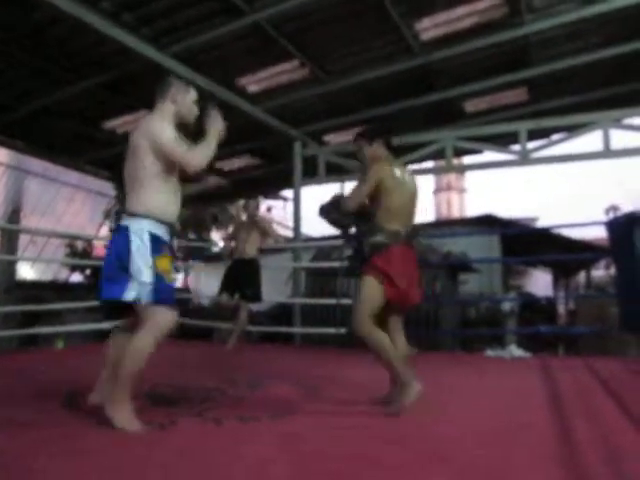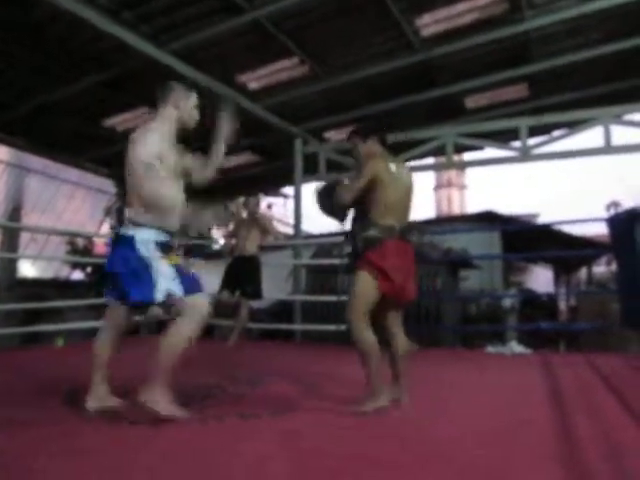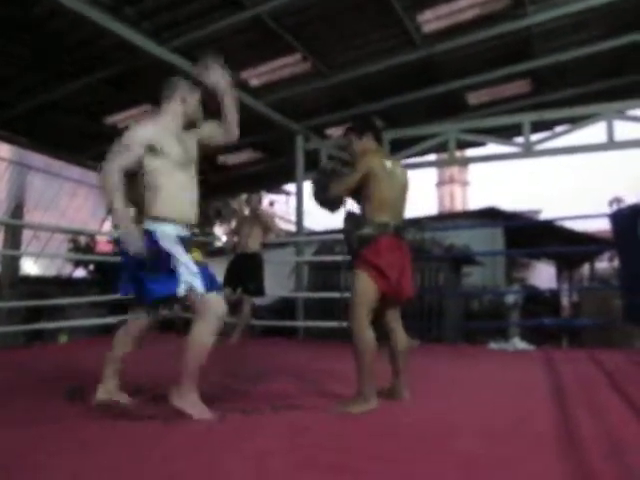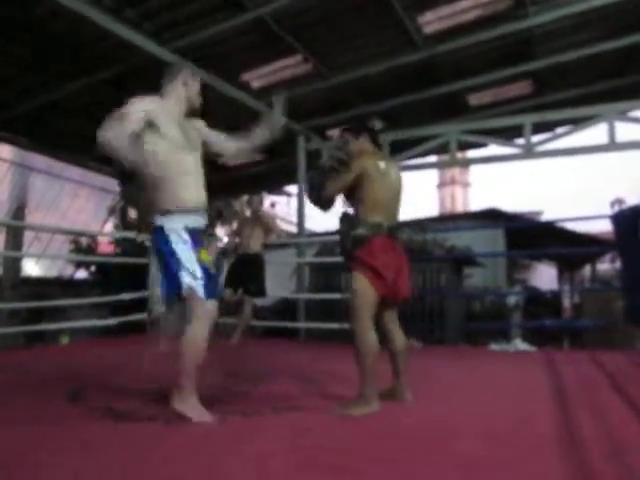
dt=0.1s
person 1, frame 1
left shoulder: (158, 137)
right shoulder: (156, 125)
right elbow: (192, 162)
right wrist: (213, 135)
left hip: (153, 239)
right hip: (141, 238)
left knee: (136, 321)
right knee: (159, 322)
left ankle: (104, 389)
right ankle: (118, 401)
person 1, frame 2
left shoulder: (169, 146)
right shoulder: (148, 136)
left elbow: (203, 174)
right elbow: (144, 186)
left wrist: (222, 138)
left hip: (153, 243)
right hip: (143, 243)
left knee: (116, 321)
right knee: (197, 308)
left ankle: (98, 393)
right ankle: (156, 388)
person 1, frame 3
left shoulder: (189, 133)
right shoulder: (149, 130)
left elbow: (231, 133)
right elbow: (111, 170)
left wrist: (224, 87)
right wrist: (126, 226)
left hip: (177, 238)
right hip: (164, 239)
left knee: (140, 318)
right knee: (214, 309)
left ankle: (108, 384)
right ankle: (185, 393)
person 1, frame 4
left shoulder: (194, 126)
right shoulder: (145, 106)
left elbow: (234, 152)
right elbow: (108, 135)
left wrist: (268, 129)
right wrist: (145, 159)
left hip: (195, 226)
right hip: (177, 229)
right knee: (204, 312)
right ankle: (185, 395)
person 2, frame 1
left shoulder: (377, 169)
right shoulder: (407, 174)
left elbow: (350, 205)
left wrist: (352, 205)
right wrist: (366, 207)
left hip: (386, 254)
right hip: (403, 252)
left knee: (362, 321)
right knee: (392, 325)
left ankle: (407, 381)
right ankle: (397, 389)
person 2, frame 2
left shoulder: (373, 165)
right shoulder: (403, 170)
left elbow: (343, 198)
left wrist: (335, 190)
right wrist: (360, 201)
left hip: (381, 250)
right hip: (399, 247)
left knee: (357, 318)
right knee: (392, 321)
left ankle: (377, 390)
right ankle: (398, 387)
person 2, frame 3
left shoulder: (368, 161)
right shoulder: (397, 167)
left elbow: (334, 192)
left wrist: (338, 181)
right wrist: (353, 186)
left hip: (376, 247)
right hip: (396, 244)
left knee: (359, 319)
right knee: (391, 319)
left ankle: (366, 395)
right ankle: (399, 385)
person 2, frame 4
left shoulder: (362, 162)
right shoulder: (392, 167)
left elbow: (327, 192)
left wrist: (331, 176)
right wrist: (344, 175)
left hip: (370, 247)
right hip: (390, 246)
left knee: (362, 321)
right knee: (389, 320)
left ankle: (367, 397)
right ankle: (401, 387)
person 3, frame 1
left shoulder: (262, 223)
right shoulder: (239, 224)
left elbow: (278, 238)
right elbow: (229, 239)
left wrist: (264, 224)
left hip: (250, 264)
right hip: (235, 264)
left knee: (244, 304)
right knee: (223, 299)
left ankle: (233, 339)
right ankle: (239, 306)
person 3, frame 2
left shoulder: (262, 220)
right shoulder: (239, 221)
left elbow: (277, 235)
right elbow: (229, 236)
left wrist: (264, 222)
left hip: (250, 261)
right hip: (236, 261)
left knee: (244, 302)
right knee: (223, 297)
left ankle: (234, 336)
right ankle: (239, 302)
person 3, frame 3
left shoulder: (265, 217)
right shoulder: (242, 219)
left elbow: (278, 232)
right elbow: (232, 233)
left wrist: (266, 219)
left hip: (253, 258)
right hip: (238, 257)
left knee: (247, 298)
right knee: (227, 293)
left ankle: (237, 333)
right ankle: (241, 300)
person 3, frame 4
left shoulder: (266, 218)
right shoulder: (243, 220)
left elbow: (280, 233)
right elbow: (234, 235)
left wrist: (267, 220)
left hip: (254, 259)
right hip: (240, 258)
left knee: (248, 299)
left ankle: (238, 333)
right ankle: (242, 300)
